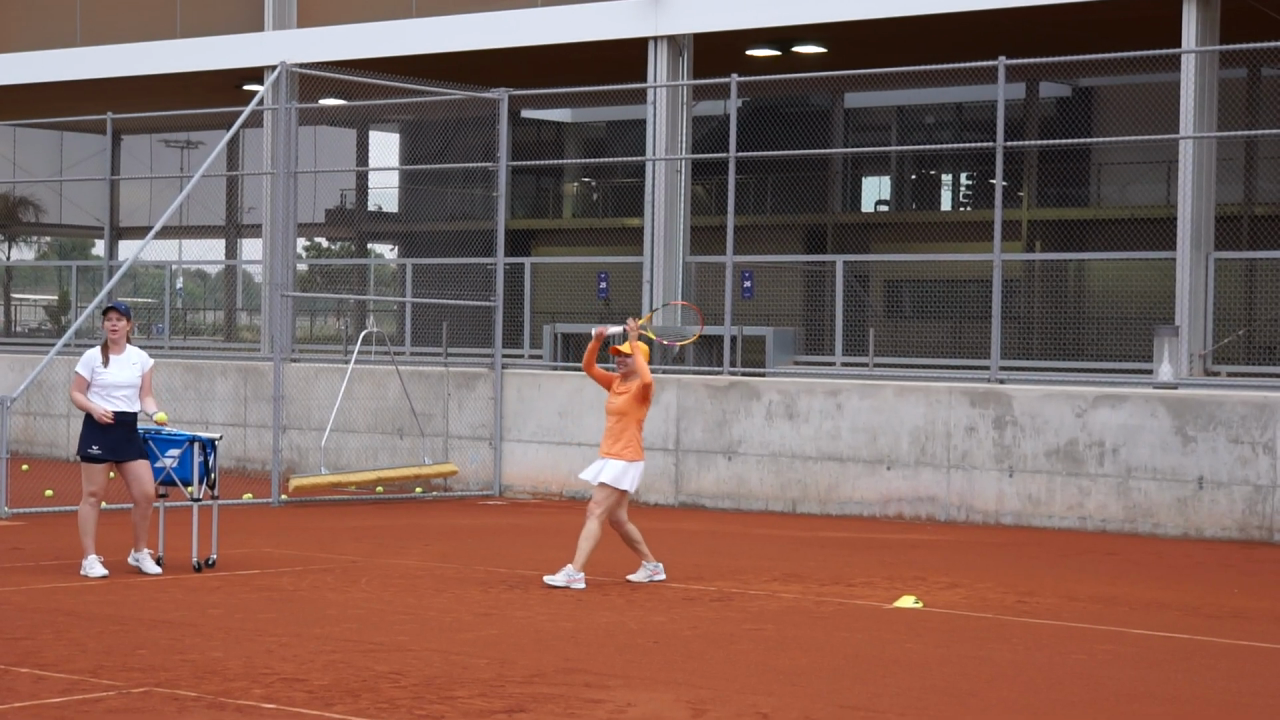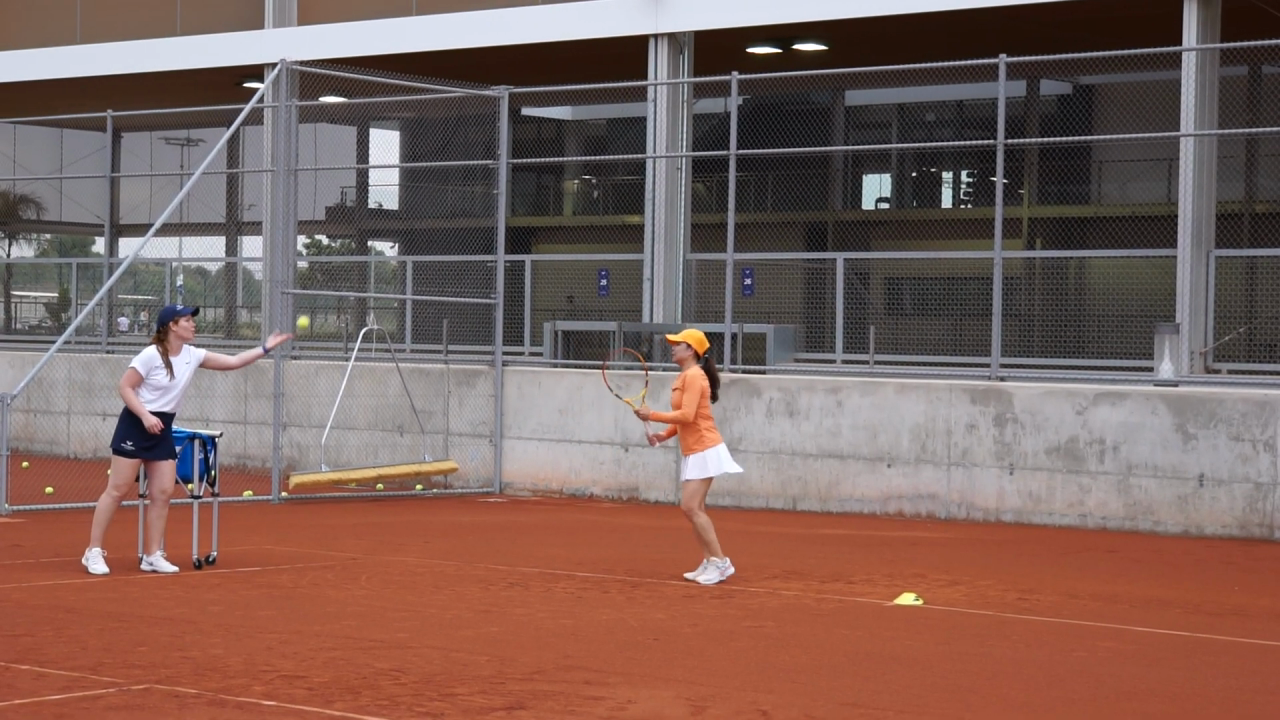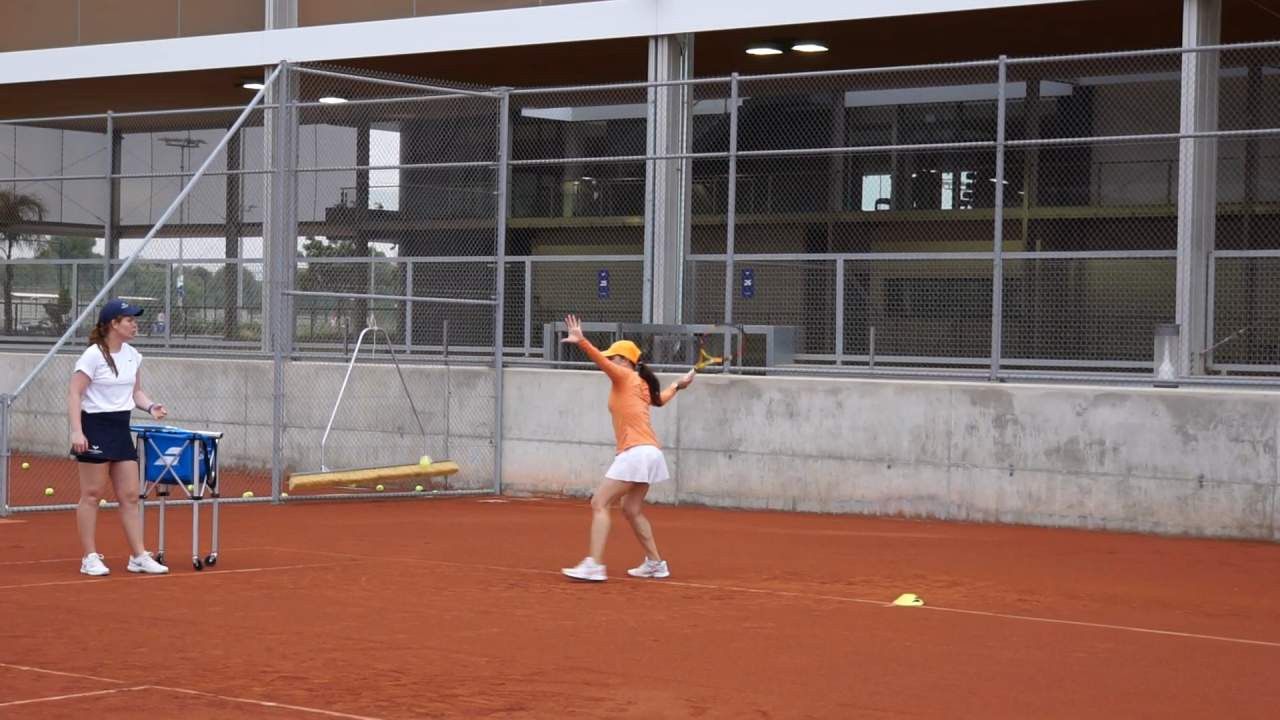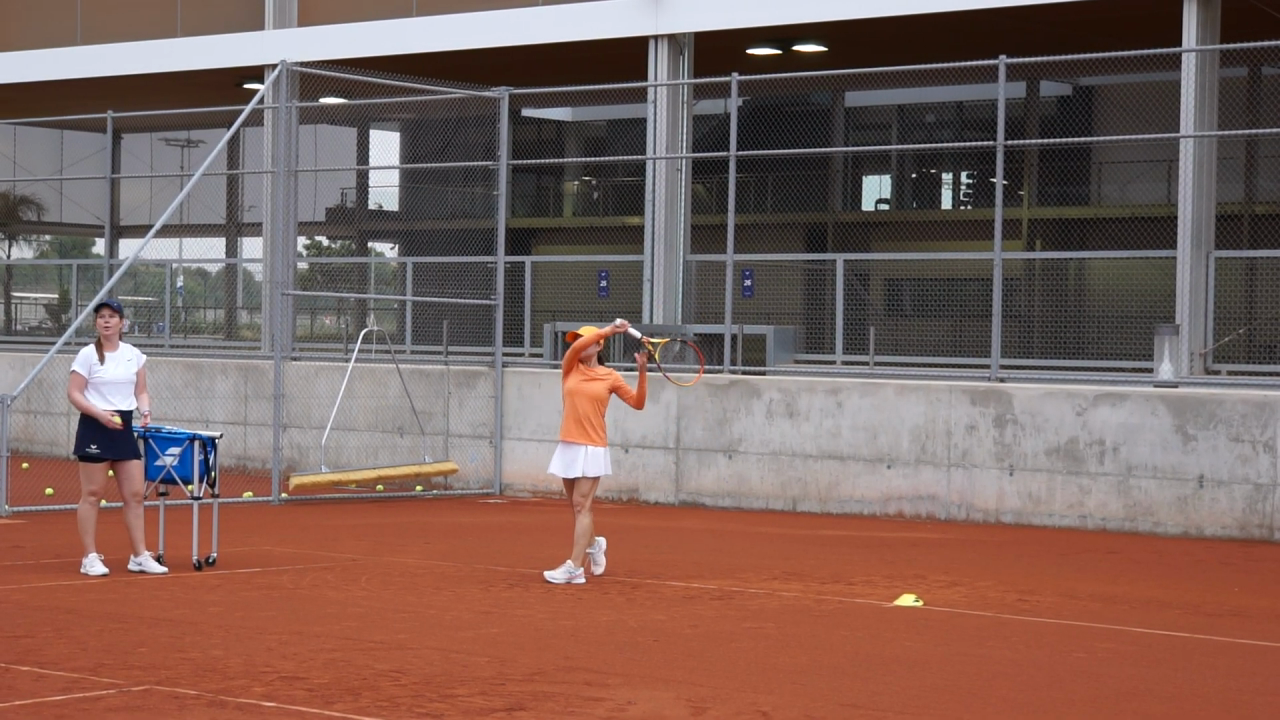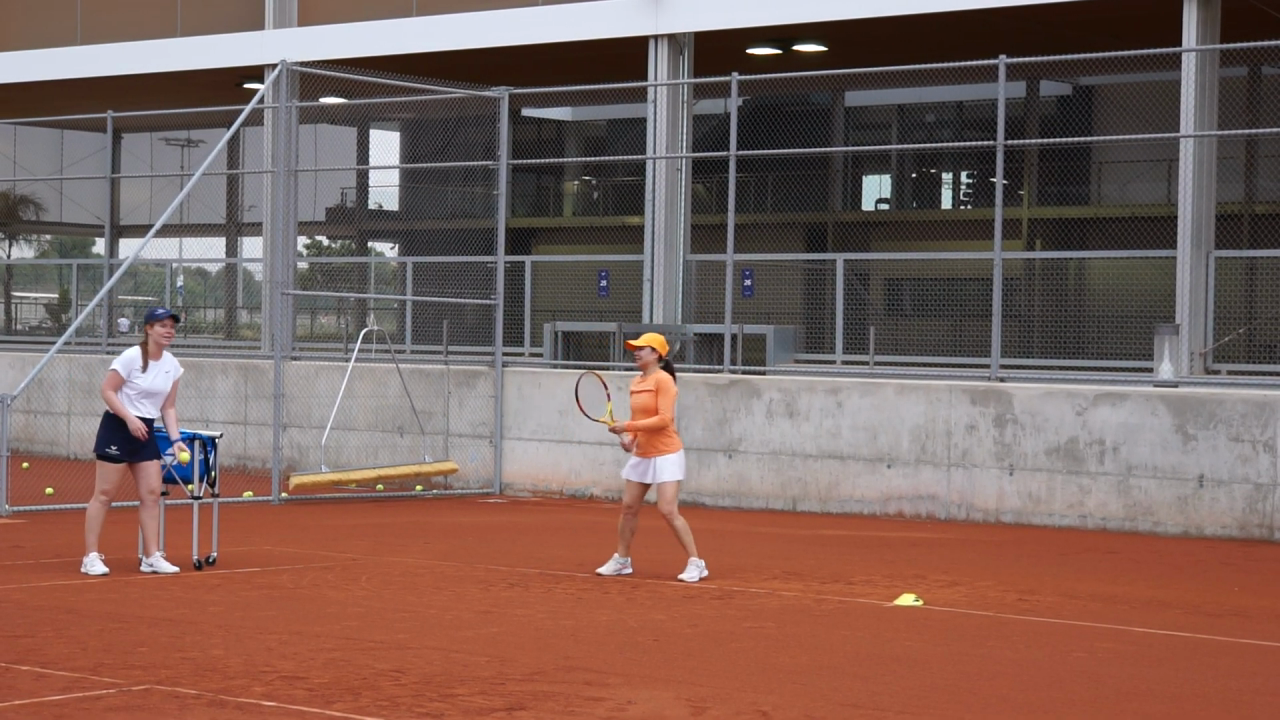
dt=1s
person 1, frame 1
left shoulder: (141, 358)
right shoulder: (92, 357)
left elbow: (146, 396)
right elbow: (75, 393)
left wrist: (156, 414)
right wrist: (93, 409)
left hip: (128, 430)
right hip: (98, 429)
left knee: (146, 494)
right knee: (93, 495)
left ankle: (140, 552)
right ankle: (90, 559)
person 1, frame 2
left shoulder: (192, 355)
right shoulder: (151, 355)
left elbow: (232, 362)
right elbow: (124, 388)
left wrist: (265, 348)
right wrist: (145, 416)
left hip: (163, 429)
right hip: (135, 426)
left knee: (163, 493)
right knee: (117, 490)
left ankle: (152, 556)
right ankle: (93, 552)
person 1, frame 3
left shoulder: (132, 355)
right shoulder: (93, 355)
right elbow: (74, 394)
left wrist: (150, 406)
right wrist: (76, 431)
left hip: (121, 429)
right hip: (95, 428)
left knee: (130, 496)
right knee: (92, 495)
left ankle: (139, 557)
right ankle: (90, 557)
person 1, frame 4
left shoulder: (134, 355)
right shoulder: (88, 354)
left elbow: (141, 392)
right elbow: (74, 393)
left wrist: (145, 412)
right wrist: (100, 413)
left hip: (124, 429)
right hip: (96, 428)
left knee: (135, 494)
right knee: (93, 494)
left ankle: (140, 557)
right ankle: (90, 558)
person 1, frame 5
left shoulder: (173, 366)
right shoulder: (130, 356)
left elbow: (168, 407)
right elbow: (107, 392)
left wrist: (175, 439)
right wrist: (130, 419)
left hip: (145, 433)
right hip: (118, 429)
left knee: (151, 494)
right knee: (104, 494)
left ankle: (151, 557)
right ankle: (91, 557)
person 2, frame 1
left shoulder: (642, 389)
right shoulder: (615, 382)
left elbow: (647, 379)
right elbow: (588, 366)
left wrist: (634, 342)
right wrist: (596, 340)
left hip: (625, 461)
right hip: (610, 459)
left knee: (594, 513)
right knee: (618, 519)
left ankle: (574, 572)
right ankle: (651, 565)
person 2, frame 2
left shoulder: (694, 376)
right shoulder: (684, 377)
left elbow: (687, 416)
left wrist: (652, 415)
right wrist: (664, 435)
left hip: (704, 451)
right hip: (692, 453)
left knee: (692, 508)
right knee: (691, 509)
left ankle: (720, 561)
right ankle: (711, 563)
person 2, frame 3
left shoulder: (624, 376)
right shoulder: (641, 385)
left elbow: (601, 360)
right elbow: (660, 397)
left wrist: (581, 341)
right wrist: (678, 385)
left hip: (635, 453)
right hip: (647, 453)
left knee: (599, 504)
right knee: (631, 510)
left ankle: (594, 564)
right ankle: (655, 563)
person 2, frame 4
left shoulder: (611, 377)
right shoulder: (570, 368)
left elbow: (637, 403)
right elbow: (576, 348)
left wrist: (642, 372)
right wrist: (608, 329)
left hip: (592, 448)
right hip: (568, 446)
left knee: (581, 506)
right knee: (578, 505)
left ankle: (574, 568)
right ankle: (593, 544)
person 2, frame 5
left shoulder: (664, 380)
right shoulder: (637, 382)
left elbow: (664, 420)
left wrist: (628, 426)
right wrist: (629, 436)
left hip: (665, 455)
right hip: (642, 456)
left knee: (668, 511)
right knee: (628, 507)
left ankle: (695, 562)
right ankle: (621, 559)
